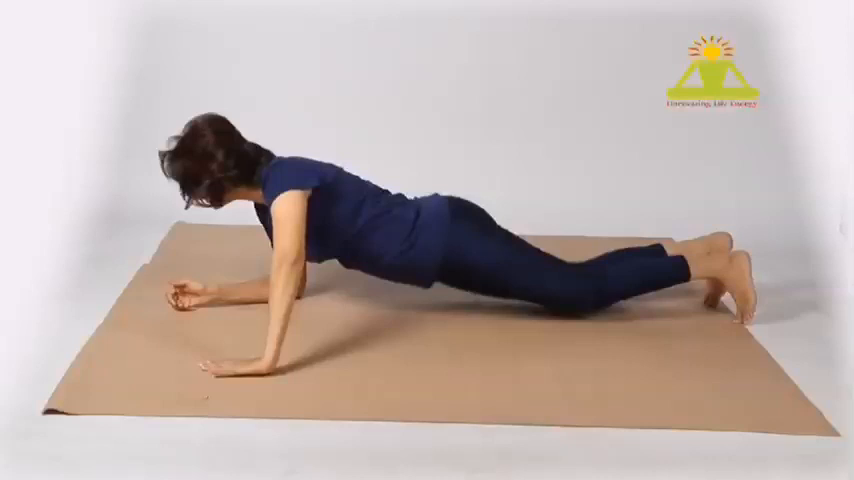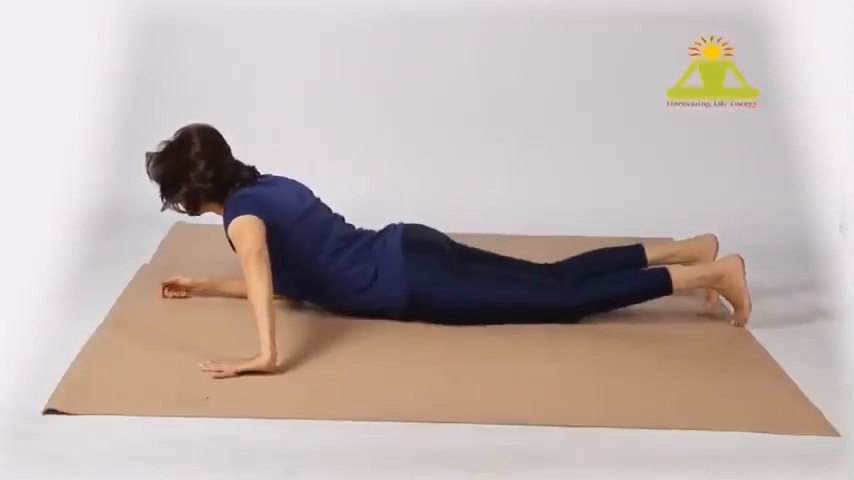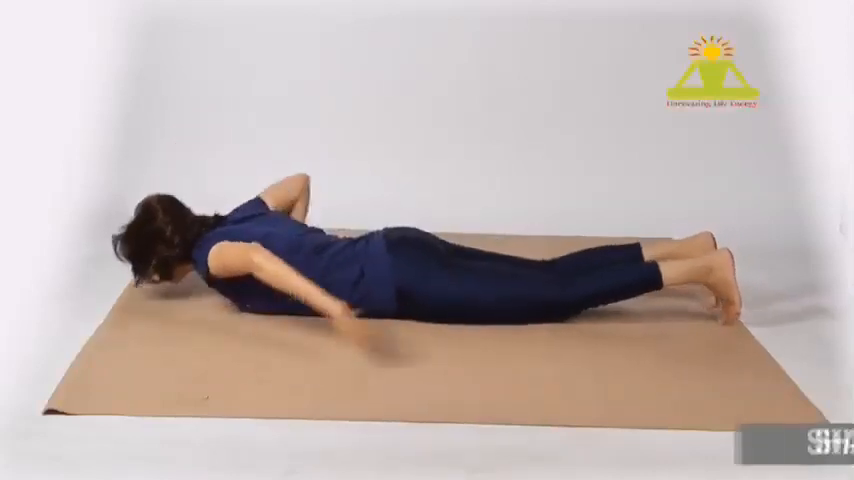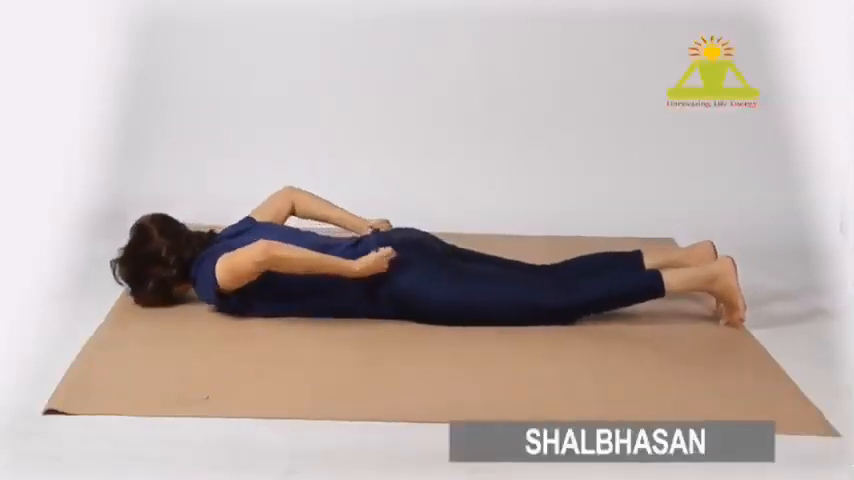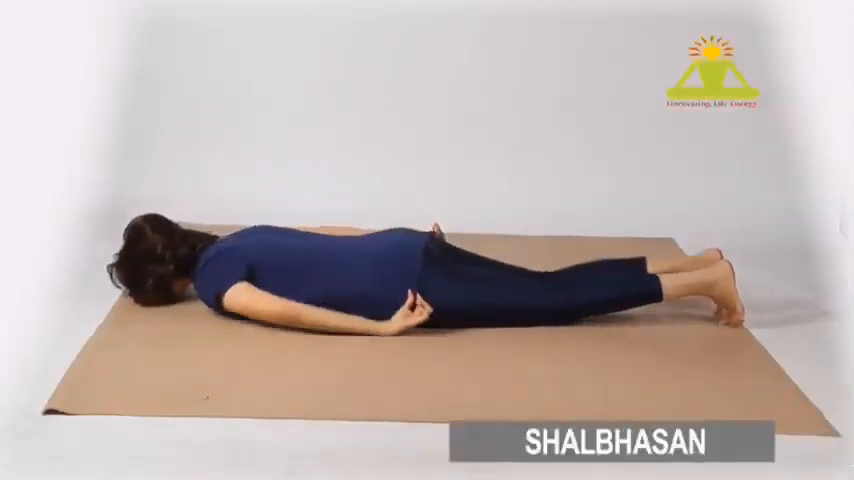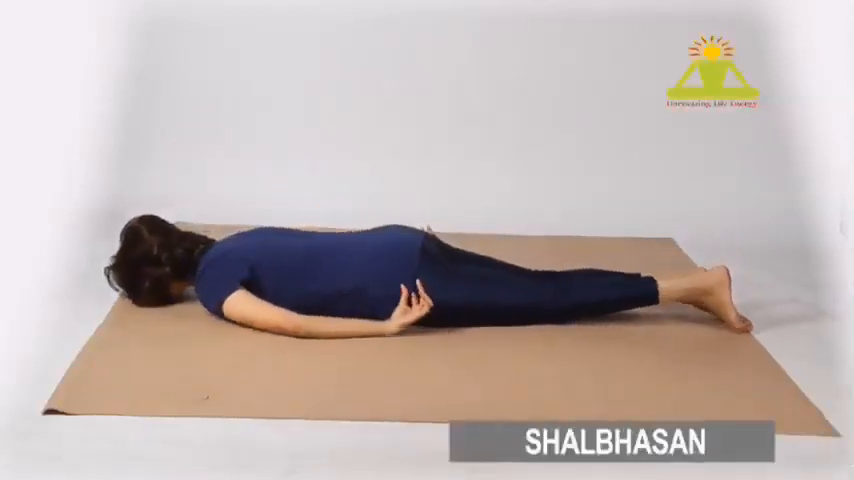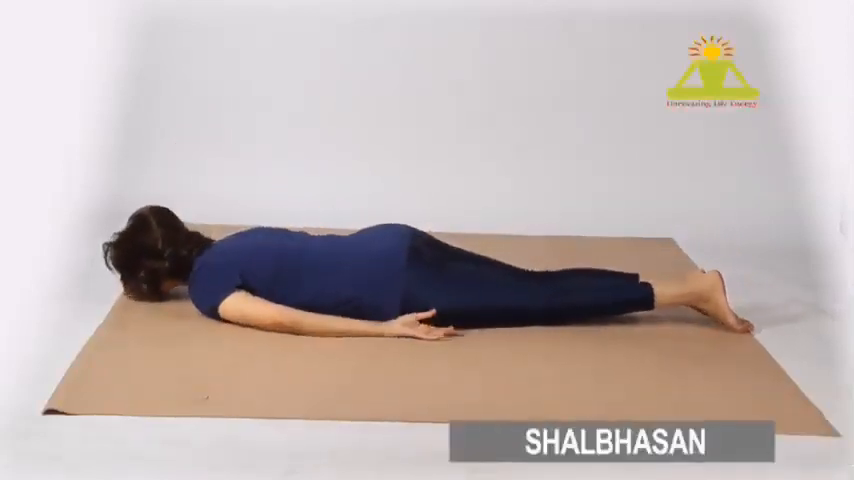
dt=0.7s
person 1, frame 1
left shoulder: (283, 181)
right shoulder: (270, 196)
left elbow: (287, 265)
right elbow: (289, 283)
left wrist: (266, 359)
right wrist: (212, 294)
left hip: (449, 235)
right hip: (438, 233)
left knee: (582, 291)
right knee: (570, 279)
left ankle: (721, 263)
right ankle: (702, 246)
person 1, frame 2
left shoulder: (239, 210)
right shoulder: (270, 186)
left elbow: (257, 262)
right elbow: (284, 280)
left wrist: (265, 355)
right wrist: (203, 286)
left hip: (413, 287)
right hip: (412, 248)
left knee: (566, 299)
right knee: (556, 277)
left ankle: (712, 273)
right ankle: (691, 249)
person 1, frame 3
left shoulder: (211, 257)
right shoulder: (234, 222)
left elbow: (256, 257)
right elbow: (296, 181)
left wrist: (330, 308)
left hip: (397, 275)
right hip: (399, 251)
left knee: (552, 295)
right knee: (547, 275)
left ankle: (704, 268)
right ankle: (687, 247)
person 1, frame 4
left shoulder: (213, 277)
right shoulder: (228, 238)
left elbow: (266, 254)
right elbow: (289, 195)
left wrist: (353, 269)
right wrist: (364, 228)
left hip: (404, 287)
right hip: (403, 250)
left knee: (556, 300)
right knee: (551, 280)
left ankle: (706, 278)
right ankle: (690, 256)
person 1, frame 5
left shoulder: (212, 281)
right shoulder: (235, 242)
left elbow: (288, 313)
left wrist: (385, 328)
left hip: (405, 288)
right hip: (406, 249)
left knee: (556, 302)
right knee: (550, 284)
left ankle: (706, 279)
right ankle: (689, 261)
person 1, frame 6
left shoulder: (211, 284)
right shoulder: (231, 246)
left elbow: (290, 324)
left wrist: (388, 326)
left hip: (396, 280)
right hip: (402, 245)
left knee: (550, 299)
right knee: (545, 286)
left ankle: (697, 284)
right ankle: (690, 284)
person 1, frame 7
left shoulder: (203, 286)
right shoulder: (227, 245)
left elbow: (288, 320)
left wrist: (385, 330)
left hip: (396, 289)
right hip: (396, 245)
left knee: (544, 304)
right knee: (540, 286)
left ankle: (692, 289)
right ankle: (679, 283)
